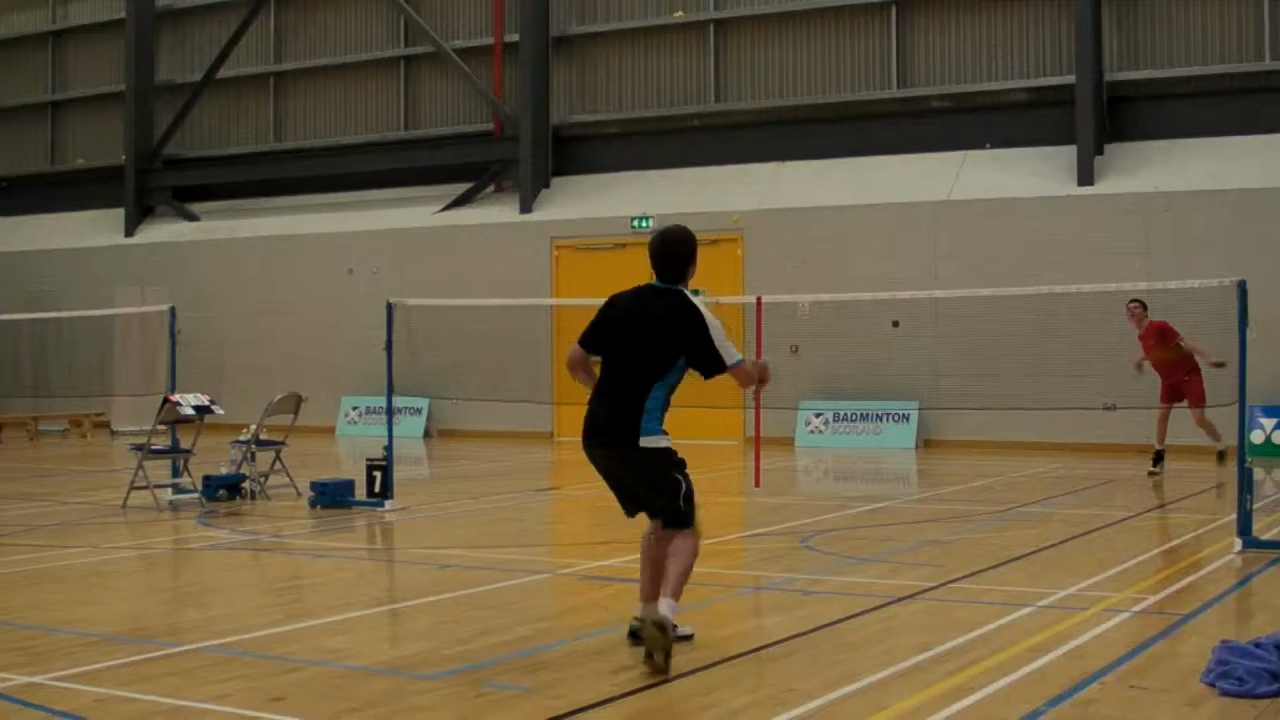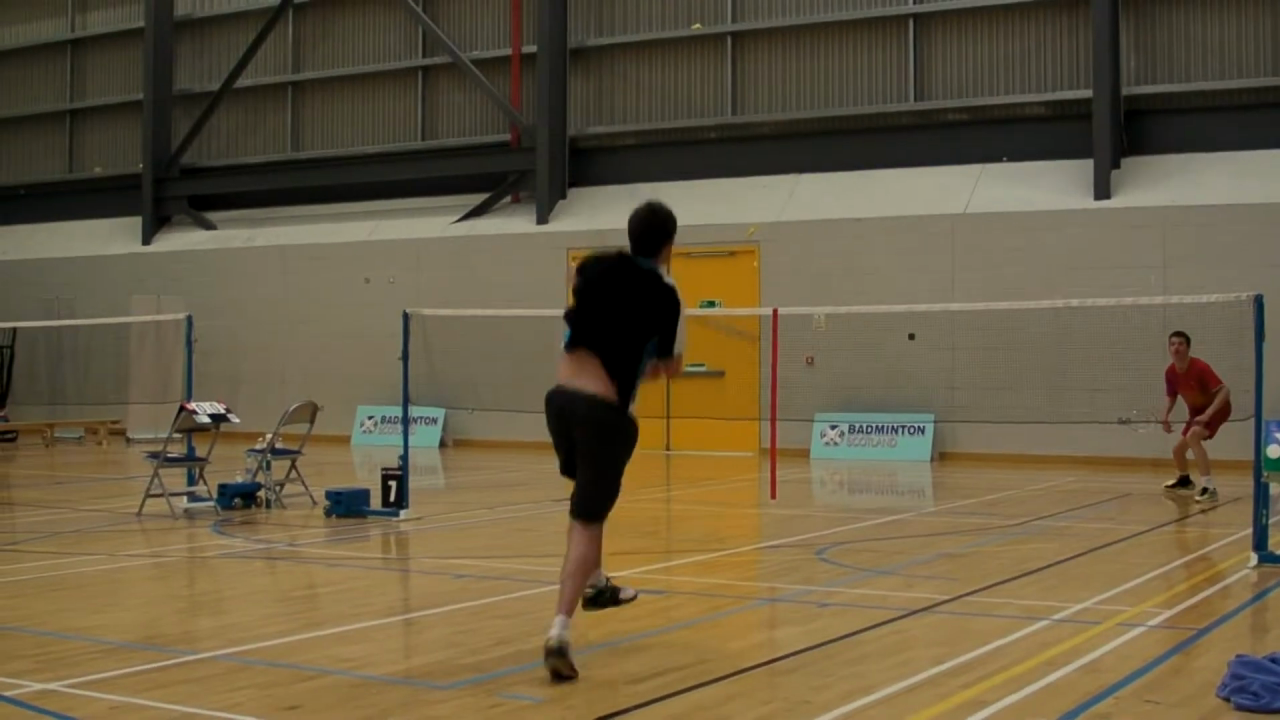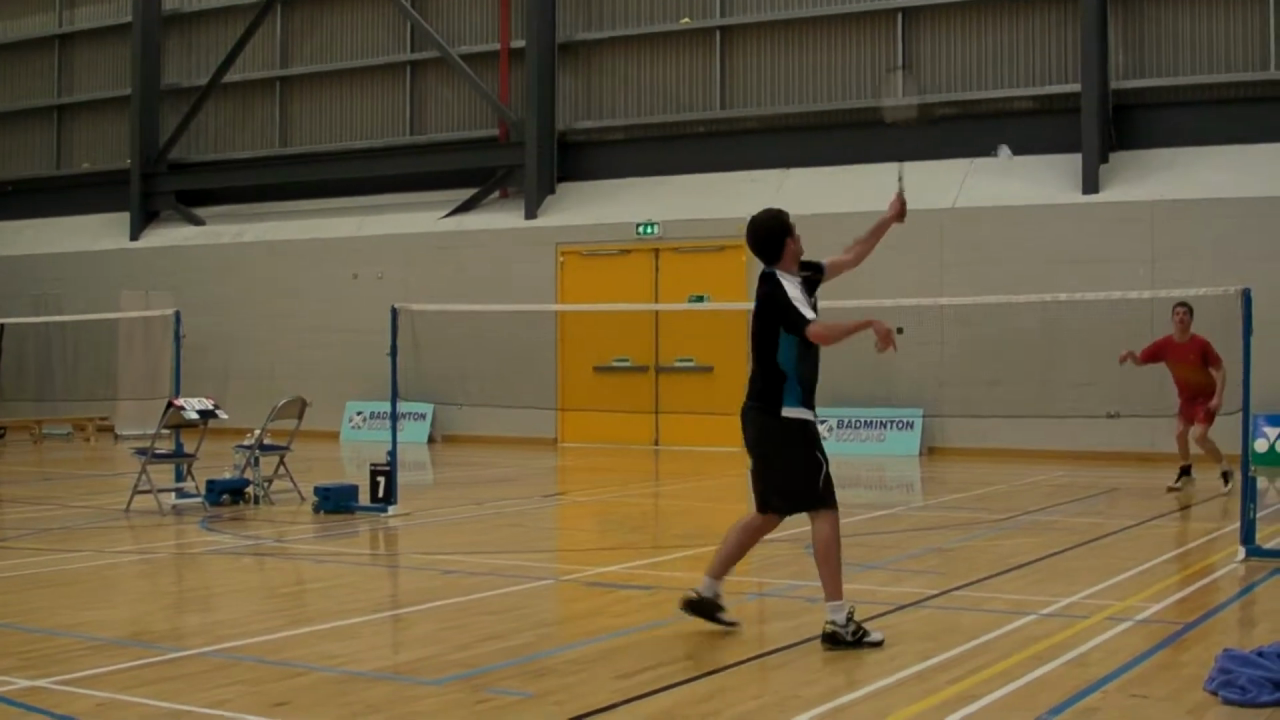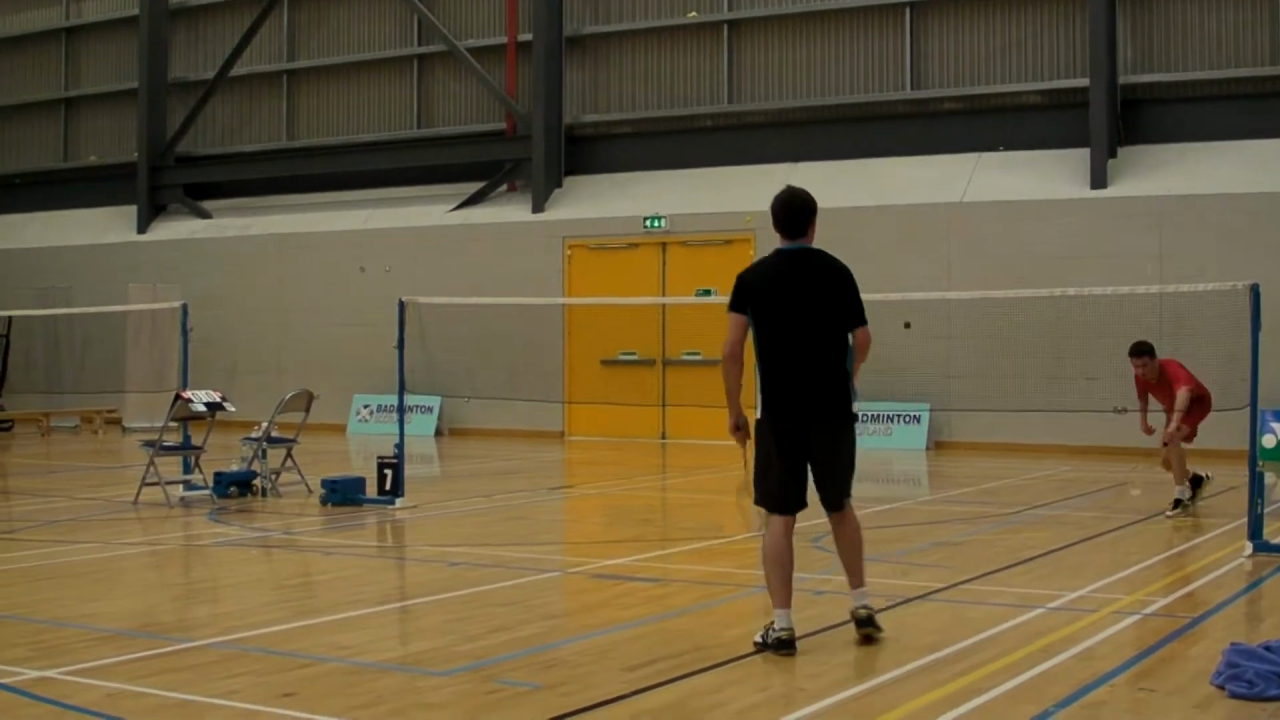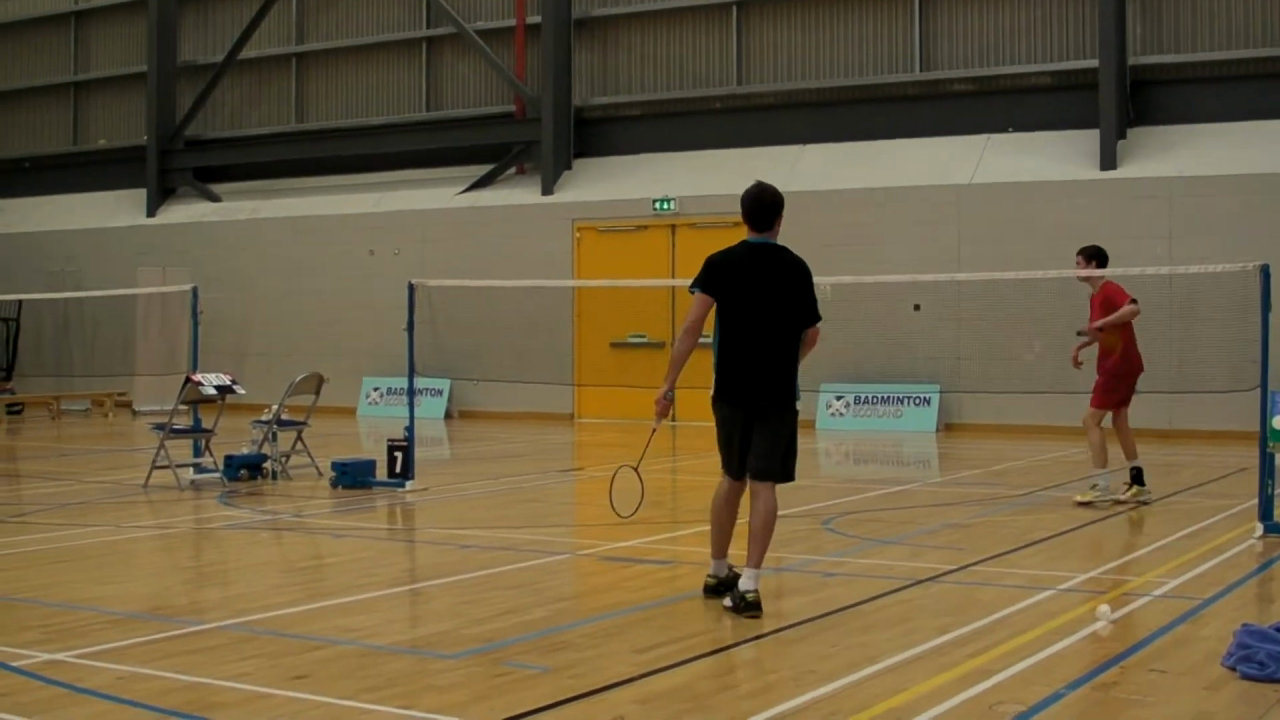
dt=1s
person 1, frame 1
left shoulder: (619, 303)
right shoulder: (692, 314)
left elbow: (575, 360)
right elbow: (742, 376)
right wrist: (761, 370)
left hip: (598, 436)
right hip: (639, 439)
left knee: (662, 520)
right knee: (683, 533)
left ankle: (650, 621)
right ankle: (661, 616)
person 1, frame 2
left shoulder: (601, 267)
right shoulder: (666, 299)
left elbow: (576, 298)
right elbow: (668, 366)
right wrist: (649, 368)
left hip: (562, 401)
right hip: (606, 414)
left knee: (585, 508)
right knee: (585, 525)
left ankle: (596, 585)
right ankle: (559, 635)
person 1, frame 3
left shoulder: (795, 278)
right shoulder: (778, 289)
left elbow: (847, 257)
right elbow: (820, 334)
left wrist: (888, 219)
right wrist: (871, 323)
left hip: (765, 417)
right hip: (782, 418)
left knee: (767, 513)
right knee: (824, 510)
left ankle: (705, 592)
right ankle: (838, 620)
person 1, frame 4
left shoulder: (752, 278)
right shoulder: (836, 272)
left elbow: (732, 351)
right elbow: (862, 341)
left wrist: (735, 411)
left hip: (779, 414)
right hip: (833, 411)
left knee: (779, 517)
right knee: (839, 507)
left ankle: (781, 625)
right ankle: (862, 605)
person 1, frame 5
left shoulder: (720, 264)
right shoulder: (797, 268)
left elbow: (692, 327)
right elbow: (810, 336)
left wrist: (669, 385)
left hip: (731, 390)
right hip: (779, 394)
left knee: (733, 478)
right knee: (763, 487)
left ankle: (719, 571)
right ankle: (748, 584)
person 2, frame 1
left shoulder: (1159, 326)
right shoulder: (1141, 336)
left elbow: (1182, 340)
left wrist: (1206, 357)
right wrist: (1140, 360)
left hip: (1187, 372)
right hip: (1168, 377)
left knee: (1199, 418)
right knee: (1162, 415)
left ankle: (1221, 447)
right ankle: (1159, 456)
person 2, frame 2
left shoulder: (1200, 368)
right shoulder: (1170, 372)
left elbow: (1224, 391)
right elbow: (1172, 396)
left wrist: (1207, 414)
right wrist: (1166, 416)
left hip: (1216, 410)
right hip: (1197, 412)
left knee: (1192, 437)
right knee: (1178, 450)
left ankle: (1209, 487)
right ankle: (1184, 480)
person 2, frame 3
left shoulder: (1201, 344)
right shoulder: (1164, 344)
left elbow: (1220, 370)
right elbow: (1140, 360)
left wrist: (1218, 398)
right wrist: (1130, 355)
left hip: (1207, 396)
right hip: (1187, 397)
left knee: (1199, 435)
right knee: (1180, 434)
left ankle: (1225, 469)
right ankle: (1185, 472)
person 2, frame 4
left shoulder: (1171, 369)
right shoulder: (1140, 377)
left elbow: (1184, 392)
right elbow: (1143, 396)
left wrist: (1174, 423)
right wrist: (1143, 420)
left hip: (1197, 403)
right hip: (1175, 409)
left knee: (1171, 439)
right knee: (1166, 460)
left ankle: (1182, 498)
right ankle: (1197, 479)
person 2, frame 5
left shoulder: (1110, 290)
right shoulder: (1095, 296)
left elbow: (1133, 309)
left wrist: (1102, 322)
right wrist: (1079, 347)
left hip: (1119, 366)
right hip: (1111, 366)
left knee: (1091, 421)
right knee: (1119, 423)
left ankle: (1102, 486)
right ankle: (1138, 484)
